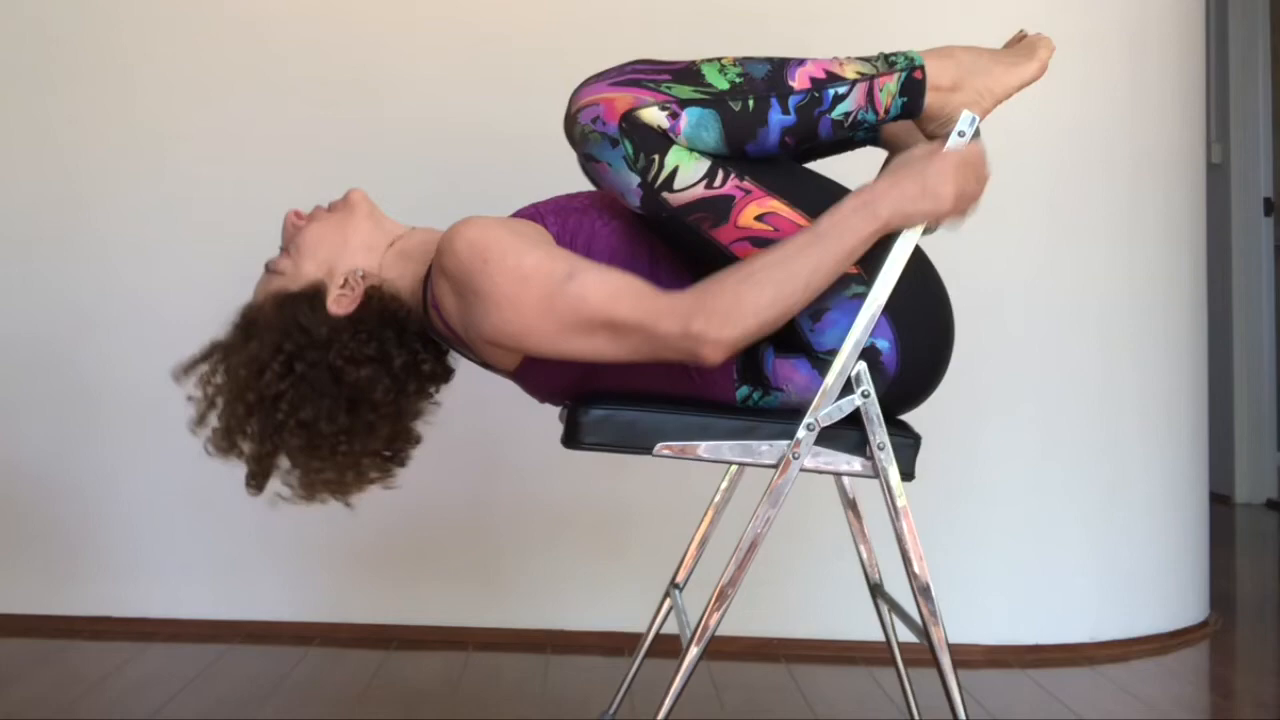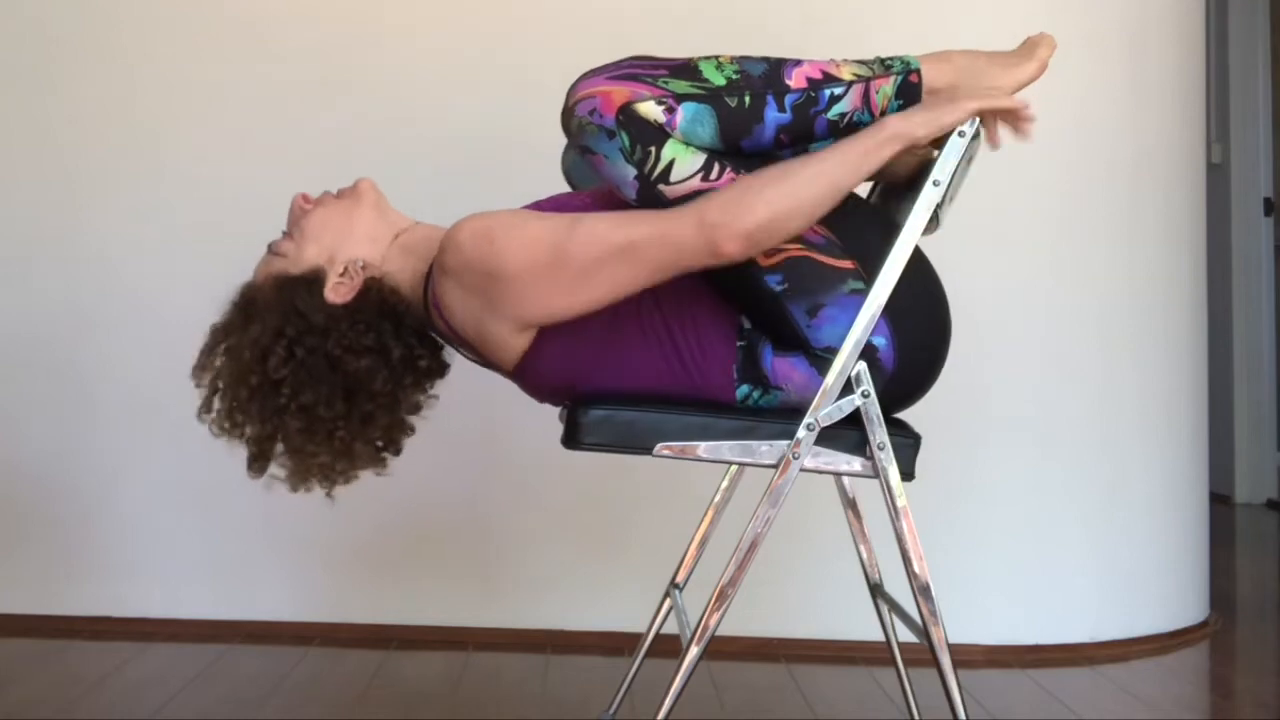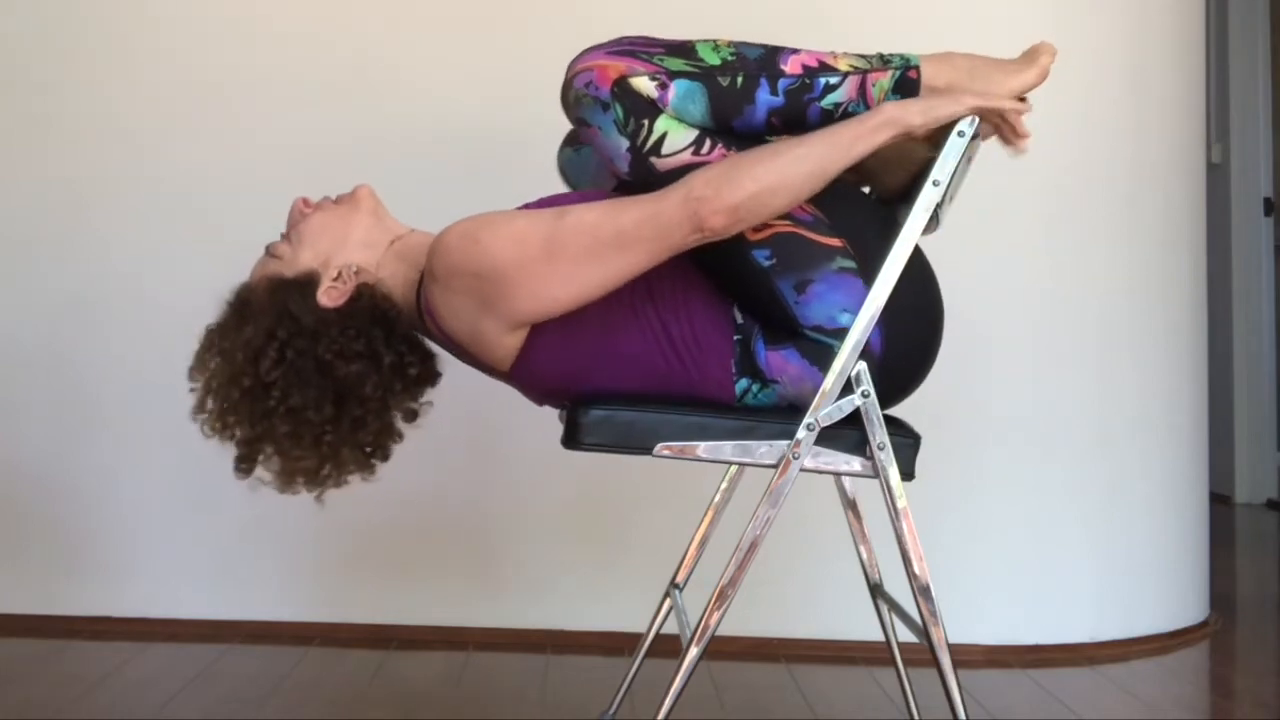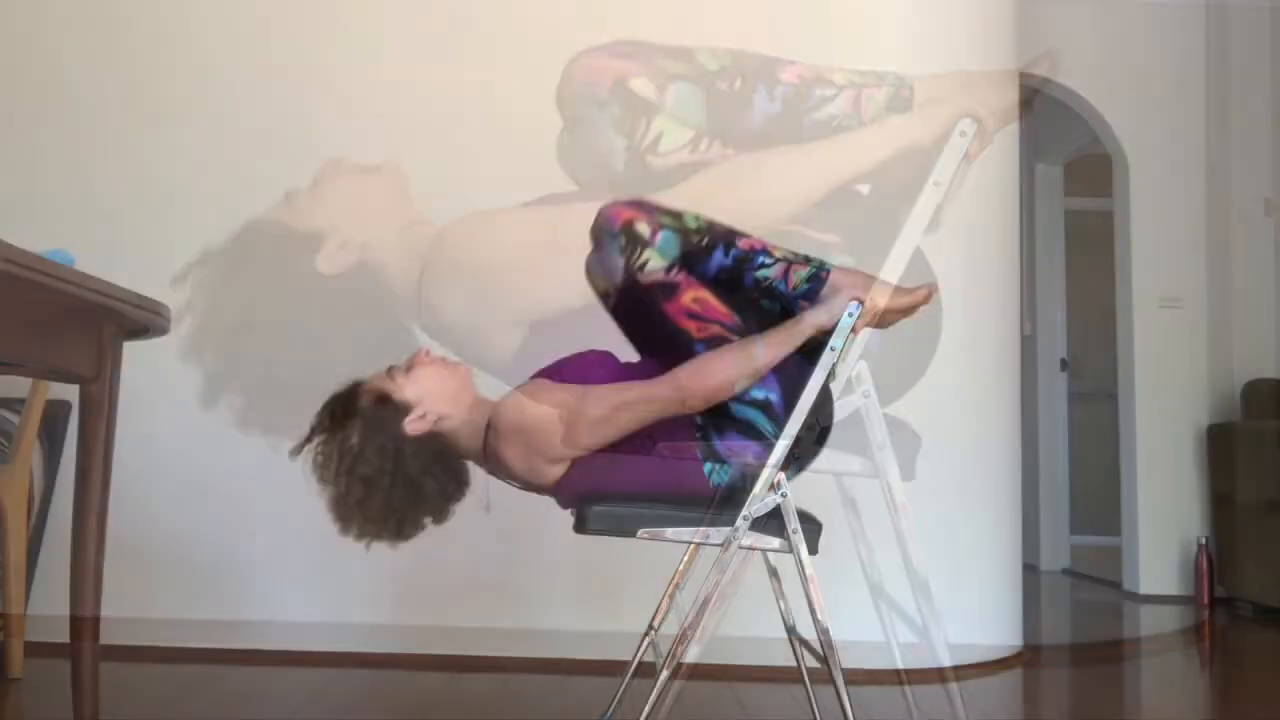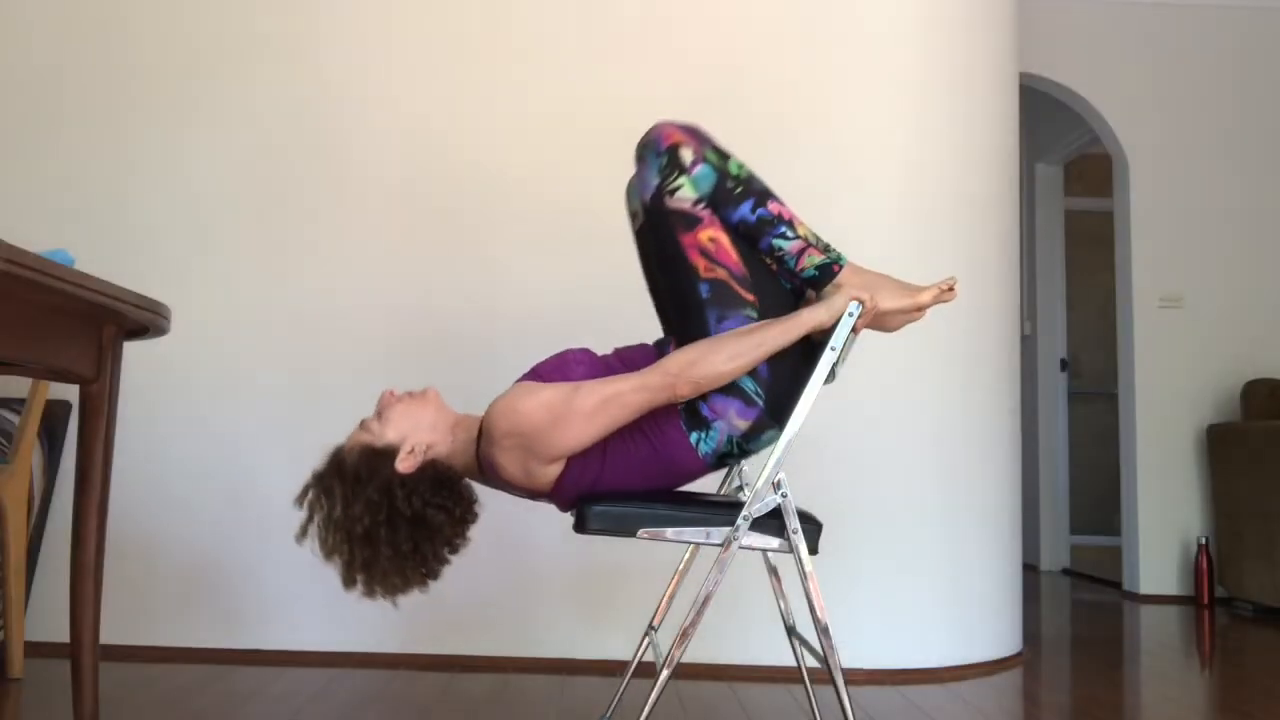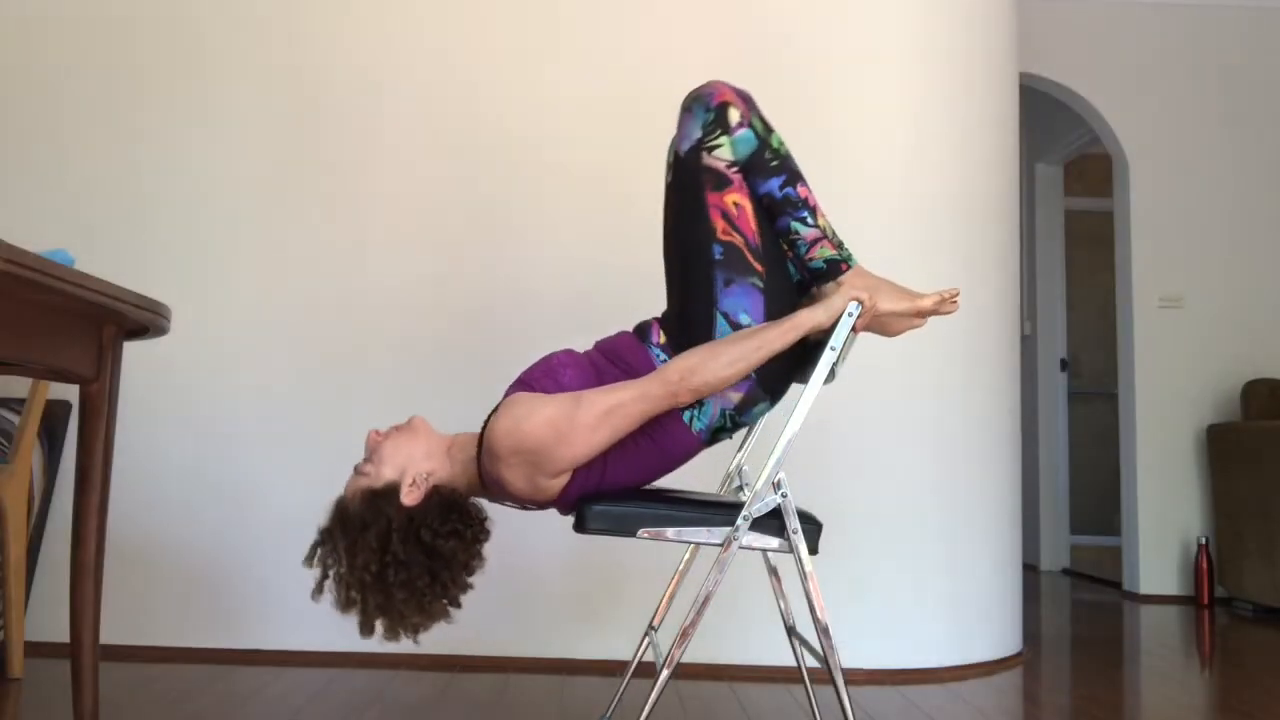
dt=0.7s
person 1, frame 1
left shoulder: (453, 283)
right shoulder: (472, 264)
right elbow: (701, 330)
right wrist: (887, 203)
left hip: (801, 331)
right hip: (846, 347)
left knee: (624, 128)
right knee: (616, 106)
left ankle: (913, 115)
right ankle: (937, 81)
person 1, frame 2
left shoulder: (460, 283)
right shoulder: (478, 260)
left elbow: (681, 232)
right elbow: (720, 234)
right wrist: (904, 127)
left hip: (780, 334)
right hip: (836, 345)
left knee: (603, 150)
right knee: (612, 102)
left ankle: (891, 102)
right ankle: (925, 85)
person 1, frame 3
left shoulder: (465, 285)
right shoulder: (473, 263)
left elbow: (667, 214)
right elbow: (702, 210)
right wrist: (899, 116)
left hip: (777, 336)
right hip: (834, 337)
left knee: (595, 146)
right knee: (613, 78)
right ankle: (925, 82)
person 1, frame 4
left shoulder: (502, 434)
right elbow: (676, 393)
right wrist: (813, 319)
left hip: (721, 433)
right hip: (754, 432)
left knee: (620, 248)
right knee: (624, 229)
left ankle: (837, 290)
right ankle: (840, 295)
person 1, frame 5
left shoulder: (495, 448)
right elbow: (670, 382)
right wrist: (814, 317)
left hip: (718, 408)
right hip: (738, 398)
left knee: (667, 159)
right knee: (671, 149)
left ankle: (838, 290)
right ankle: (842, 290)
person 1, frame 6
left shoulder: (499, 461)
right shoulder: (516, 443)
right elbow: (673, 388)
right wrist: (814, 316)
left hip: (691, 353)
right hip: (722, 381)
right knee: (716, 108)
left ankle: (838, 290)
right ankle: (844, 291)
